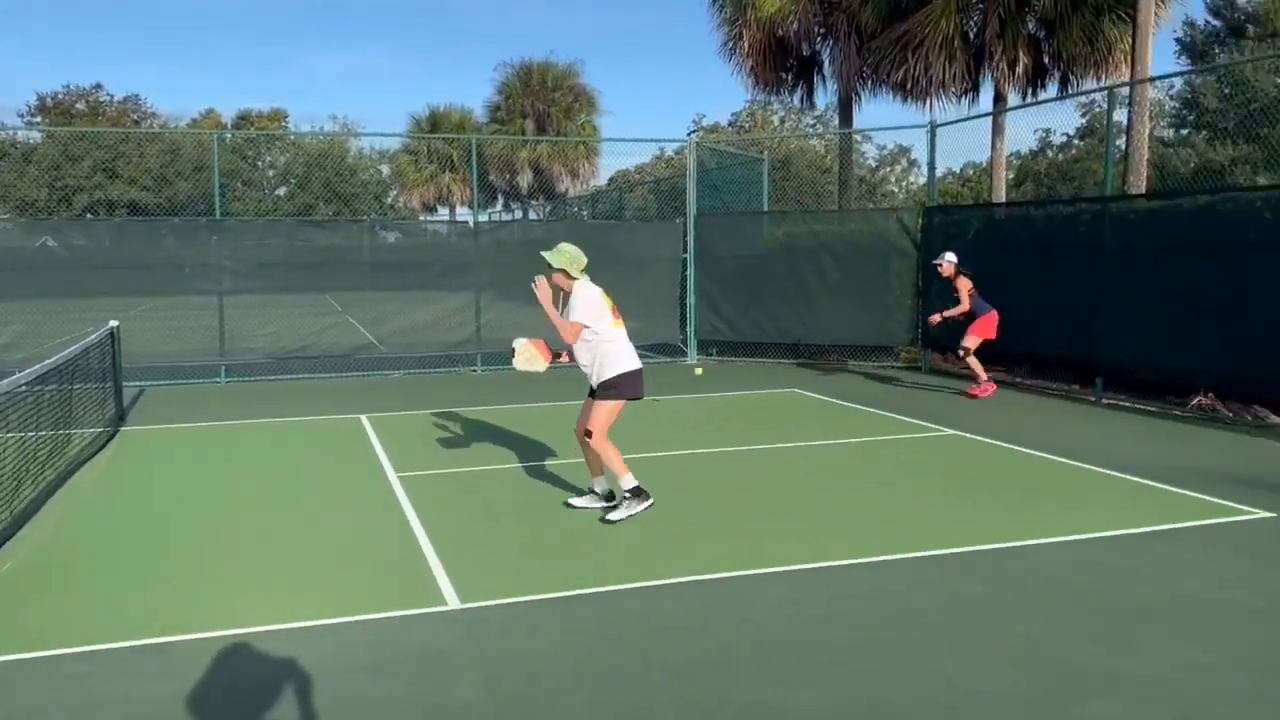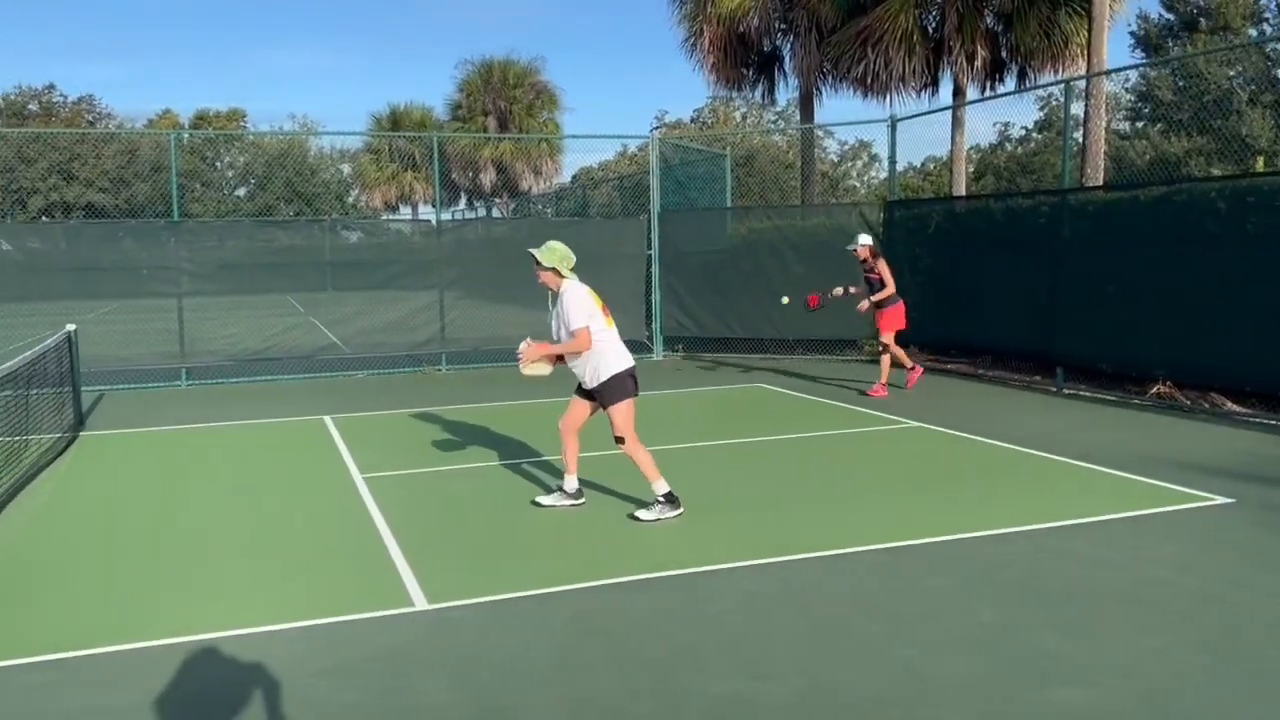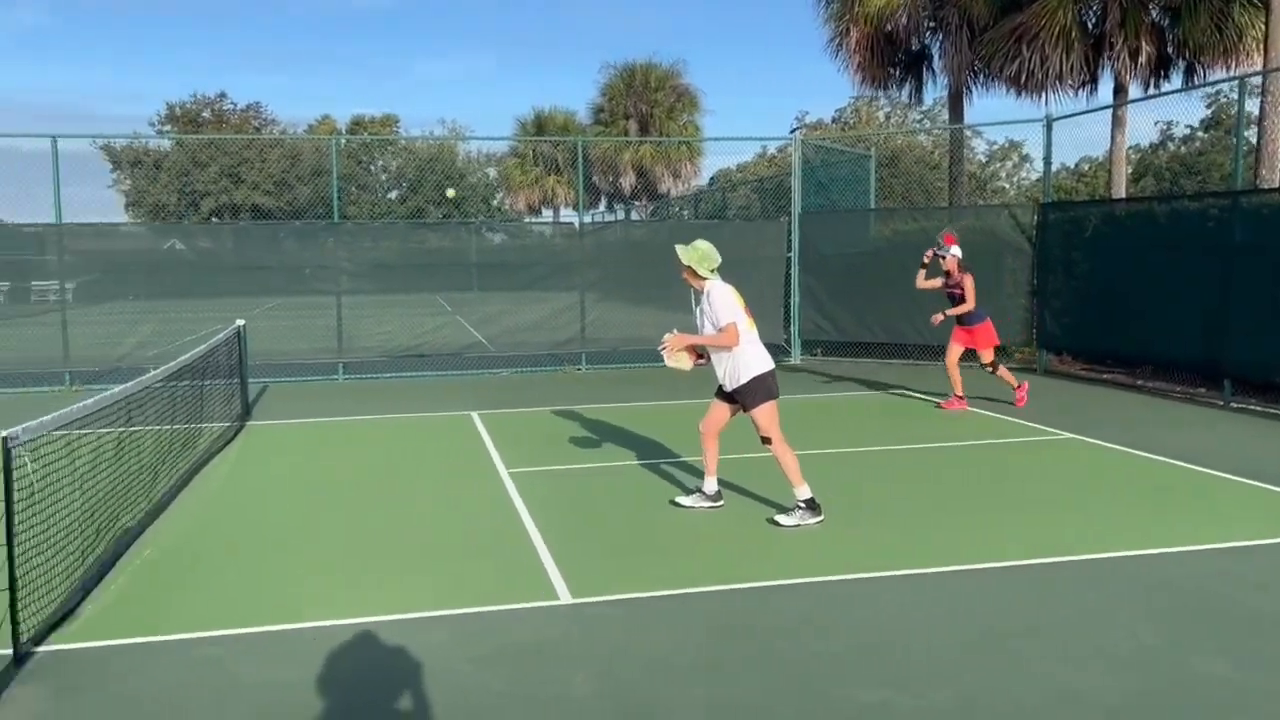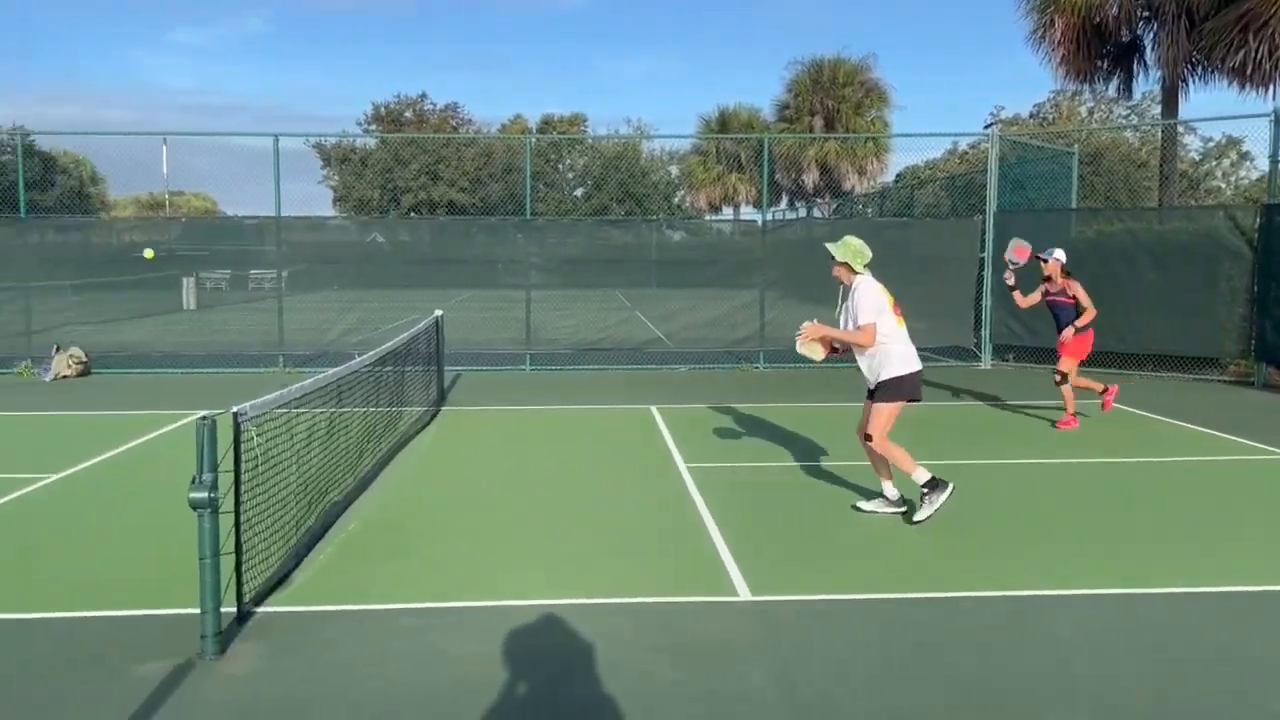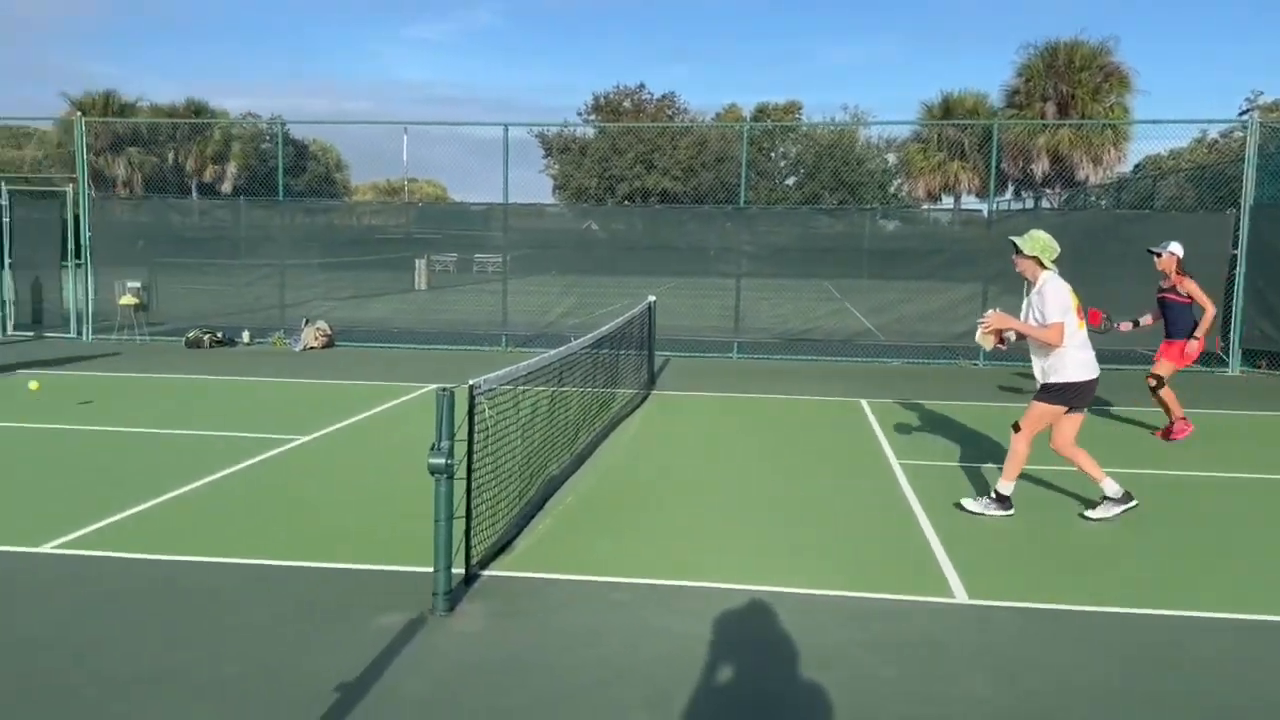
dt=0.4s
person 1, frame 1
left shoulder: (584, 293)
right shoulder: (582, 293)
left elbow: (570, 335)
left wrist: (547, 303)
right wrist: (563, 356)
left hip: (619, 372)
right hip: (606, 374)
left knee: (594, 435)
right knee: (583, 432)
left ankle: (634, 493)
right ankle: (602, 492)
person 1, frame 2
left shoulder: (572, 294)
right shoulder: (567, 294)
left elbow: (583, 342)
left wrist: (544, 350)
right wrist: (552, 355)
left hip: (613, 372)
right hip: (594, 376)
left knee: (626, 441)
right knee: (567, 427)
left ankle: (668, 500)
right ankle: (570, 490)
person 1, frame 3
left shoulder: (718, 292)
right shoulder: (710, 294)
left elbow: (731, 338)
left wrist: (689, 339)
right wrist: (695, 352)
left hip: (753, 374)
right hip: (733, 378)
left knee: (774, 442)
right knee: (707, 429)
left ankle: (808, 506)
right ankle: (710, 492)
person 1, frame 4
left shoulder: (865, 291)
right shoulder: (859, 290)
left elbow: (867, 338)
left wrist: (825, 331)
right wrist: (833, 343)
left hip: (897, 373)
right hip: (888, 375)
left knee: (876, 439)
right knee: (866, 435)
left ankle: (932, 484)
right ankle: (892, 497)
person 1, frame 5
left shoulder: (1050, 288)
right shoulder: (1043, 288)
left elbow: (1054, 337)
right elbow: (1040, 332)
left wrist: (1011, 322)
right wrist: (1006, 331)
left hip: (1069, 377)
right hip: (1073, 376)
left knee: (1021, 432)
right knee: (1062, 444)
left ankle: (1001, 499)
right ankle: (1117, 495)
person 2, frame 1
left shoulder: (960, 280)
right shoulder: (956, 280)
left elbow: (965, 306)
left wrist: (941, 315)
right wrist: (947, 314)
left hip: (986, 318)
right hip: (980, 319)
left knee: (963, 351)
right knee: (966, 353)
left ankle: (984, 383)
right ankle: (984, 384)
person 2, frame 2
left shoulder: (880, 263)
right shoulder: (866, 266)
left elbow: (891, 289)
left wrist: (869, 300)
right wrist: (844, 290)
left hip: (892, 308)
right hip: (881, 309)
left knee: (883, 346)
right knee: (888, 346)
left ankle: (882, 386)
right ankle: (913, 368)
person 2, frame 3
left shoulder: (966, 278)
right shoulder: (946, 280)
left elbow: (970, 305)
right elbow: (920, 284)
left wrist: (943, 314)
right wrist: (925, 264)
left hip: (980, 326)
right hip: (962, 327)
left knee: (989, 366)
right knee: (950, 361)
left ankle: (1019, 387)
right ankle: (959, 398)
person 2, frame 4
left shoulder: (1072, 285)
right shoulder: (1045, 286)
left elbow: (1091, 310)
right elbow: (1023, 303)
left wrist: (1073, 326)
right wrist: (1012, 286)
left hip: (1080, 336)
right hip: (1065, 338)
left knee: (1060, 375)
right knee: (1069, 378)
left ankle: (1071, 417)
right ankle: (1106, 390)
person 2, frame 5
left shoulder: (1185, 283)
right shoulder: (1162, 284)
left elbow: (1211, 309)
right elbow: (1157, 314)
left wrist: (1195, 338)
right wrist: (1132, 324)
left hip: (1187, 343)
right hip: (1170, 341)
left knee: (1153, 381)
right knee: (1157, 386)
left ankle: (1182, 421)
right ankle: (1175, 423)
